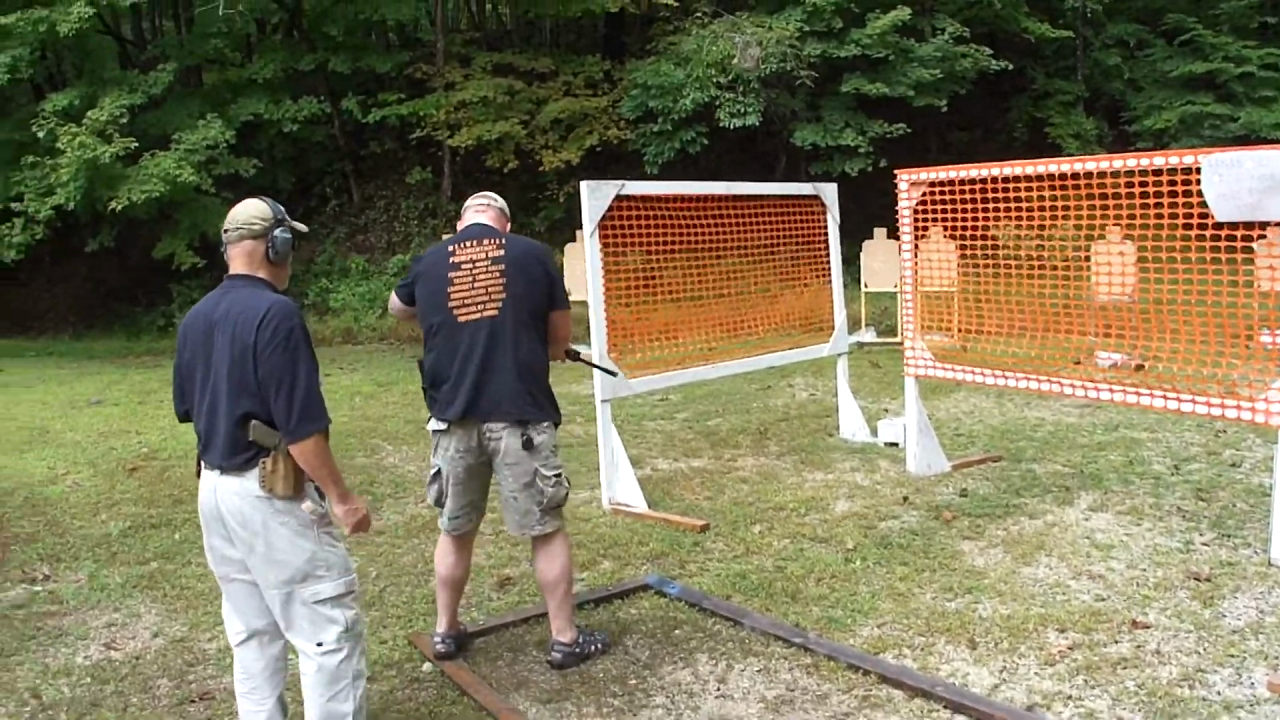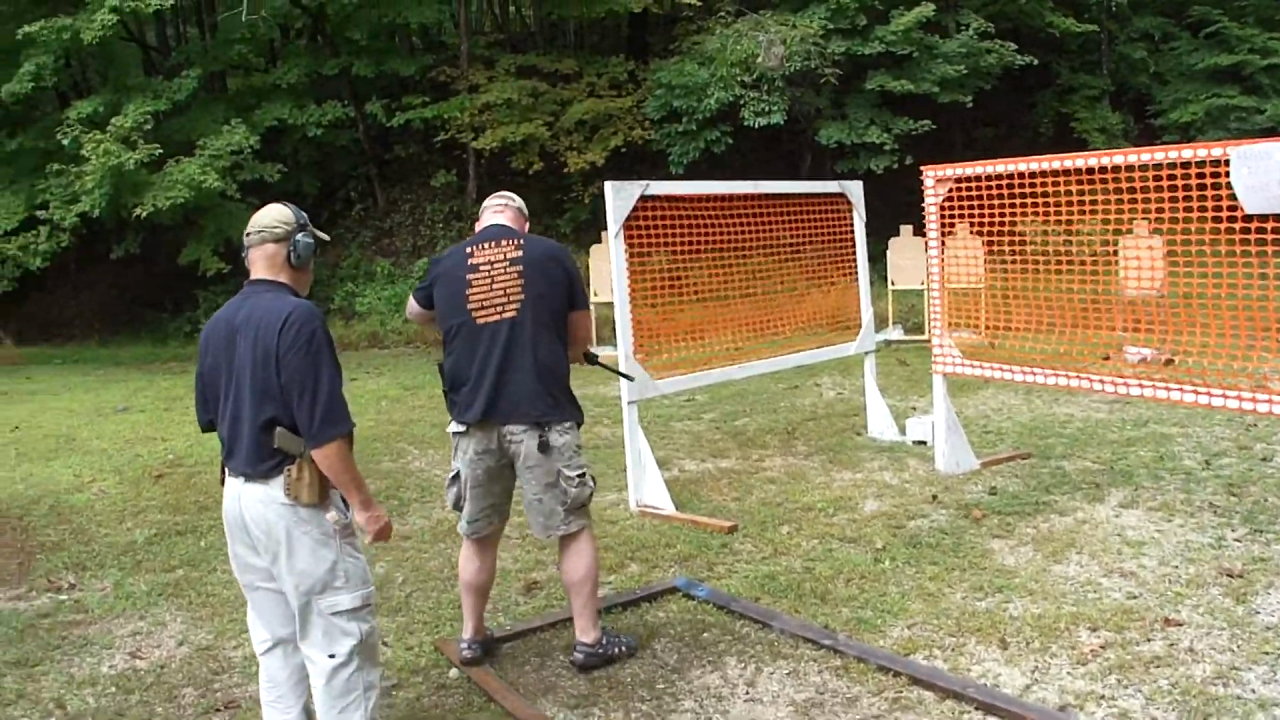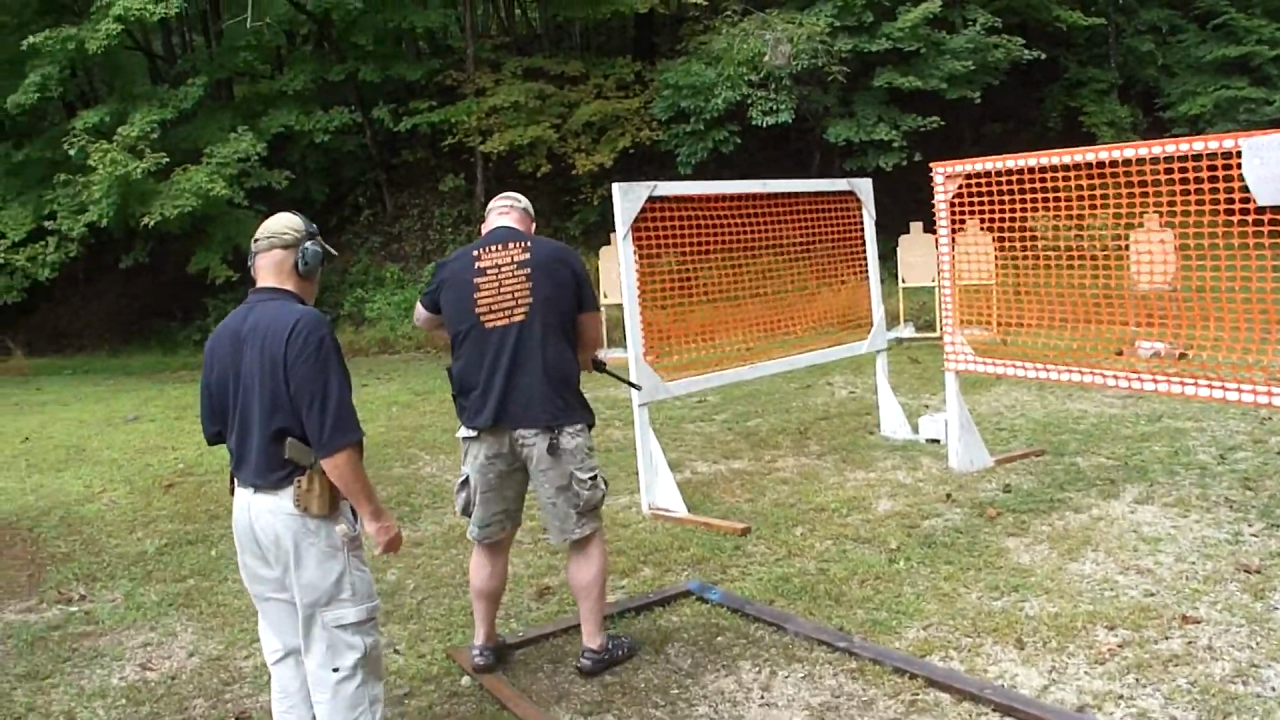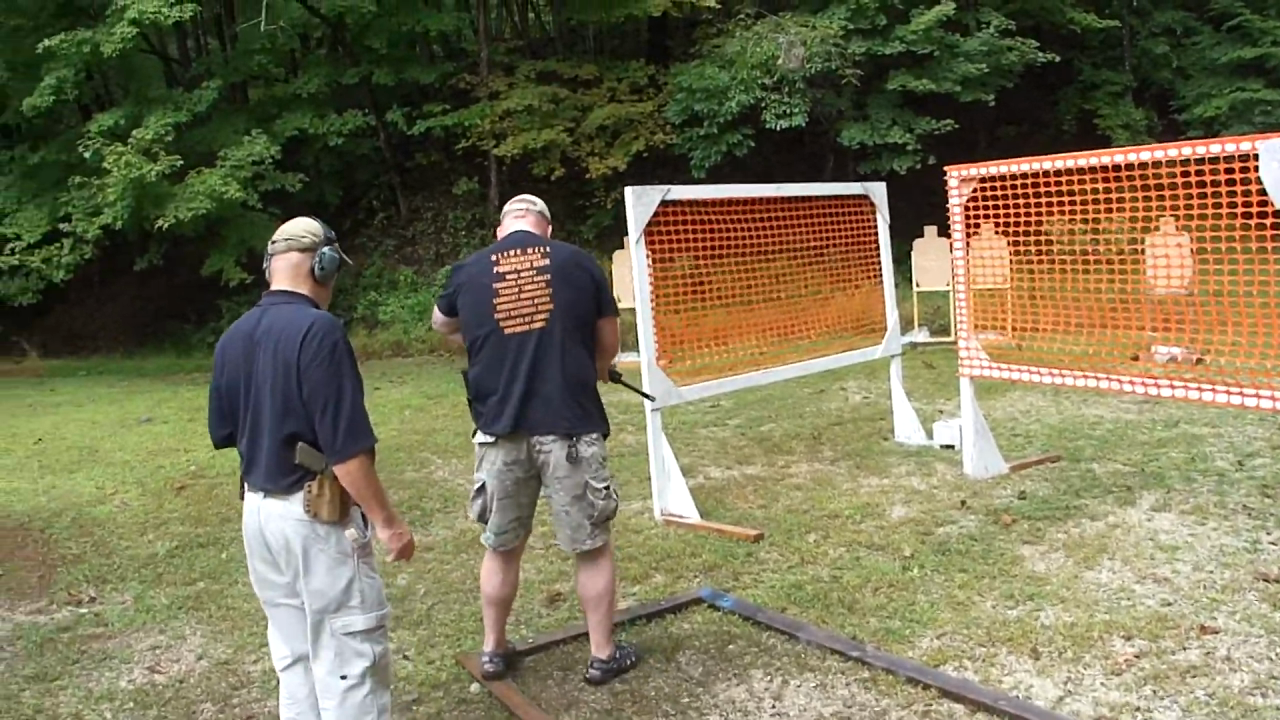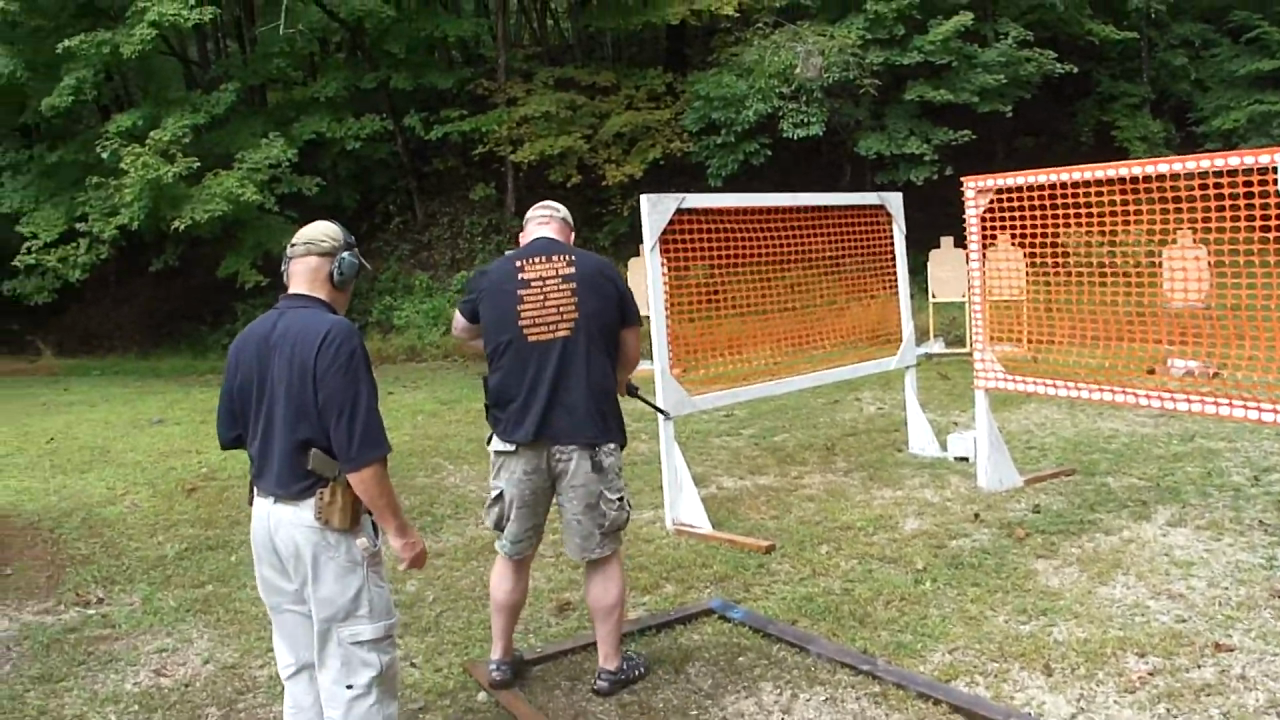
dt=0.1s
person 1, frame 1
left shoulder: (194, 318)
right shoulder: (276, 313)
left elbow: (188, 408)
right elbow: (302, 426)
right wrist: (341, 496)
left hip: (214, 488)
right hip: (272, 493)
left knee: (250, 631)
right knee: (329, 627)
person 1, frame 2
left shoulder: (216, 325)
right shoulder: (297, 317)
left elbow: (210, 417)
right elbow: (325, 431)
right wrist: (362, 502)
left hip: (238, 497)
right hip: (296, 500)
left knee: (275, 638)
right knee: (341, 640)
person 1, frame 3
left shoulder: (221, 335)
right shoulder: (305, 325)
left elbow: (216, 430)
right elbow: (334, 440)
right wrist: (372, 513)
left hip: (248, 507)
right hip: (305, 510)
left knee: (286, 649)
right knee: (345, 652)
person 1, frame 4
left shoulder: (232, 338)
right shoulder: (318, 329)
left elbow: (224, 432)
right elbow: (346, 445)
right wrist: (385, 519)
left hip: (258, 511)
right hip: (316, 515)
left knee: (294, 655)
right knee: (351, 658)
person 1, frame 5
left shoulder: (246, 340)
right shoulder: (334, 334)
left elbow: (232, 435)
right elbow: (360, 453)
right wrist: (397, 529)
left hip: (266, 516)
right hip: (327, 522)
left knee: (299, 662)
right knee: (358, 667)
person 2, frame 1
left shoulder: (428, 261)
right shoulder: (534, 254)
left elbow: (397, 308)
right elbow: (561, 337)
left hip: (453, 416)
right hip: (521, 415)
left knee: (455, 528)
right knee: (546, 529)
left ankle: (445, 632)
right ankle: (565, 638)
person 2, frame 2
left shoulder: (446, 263)
right shoulder: (552, 255)
left elbow: (415, 314)
right elbow: (580, 338)
left hip: (474, 420)
right hip: (544, 417)
left knee: (478, 534)
right knee: (572, 529)
left ankle: (472, 638)
right ankle: (590, 639)
person 2, frame 3
left shoulder: (452, 267)
right shoulder: (560, 257)
left elbow: (423, 319)
right elbow: (591, 340)
left hip: (485, 424)
right hip: (554, 420)
left knee: (489, 539)
right knee: (584, 533)
left ankle: (484, 644)
right ankle: (595, 644)
person 2, frame 4
left shoulder: (468, 270)
right shoulder: (578, 262)
left elbow: (441, 324)
right elbow: (608, 345)
left hip: (499, 429)
right hip: (570, 426)
left knee: (500, 545)
right knee: (592, 545)
left ankle: (493, 651)
right ankle: (603, 654)
person 2, frame 5
left shoulder: (491, 276)
right shoulder: (602, 271)
left elbow: (461, 330)
right elbow: (629, 356)
left hip: (517, 437)
right hip: (589, 435)
left knee: (513, 552)
right knee: (602, 555)
left ankle: (501, 659)
right ankle: (611, 666)
